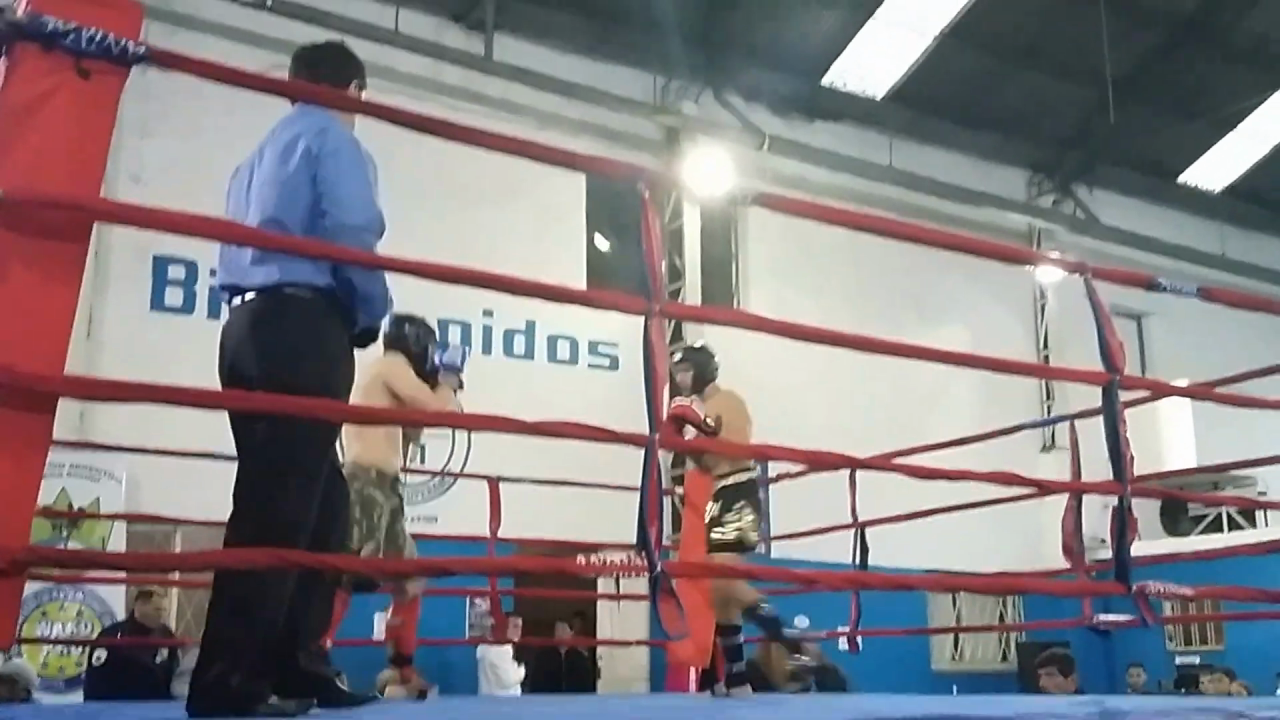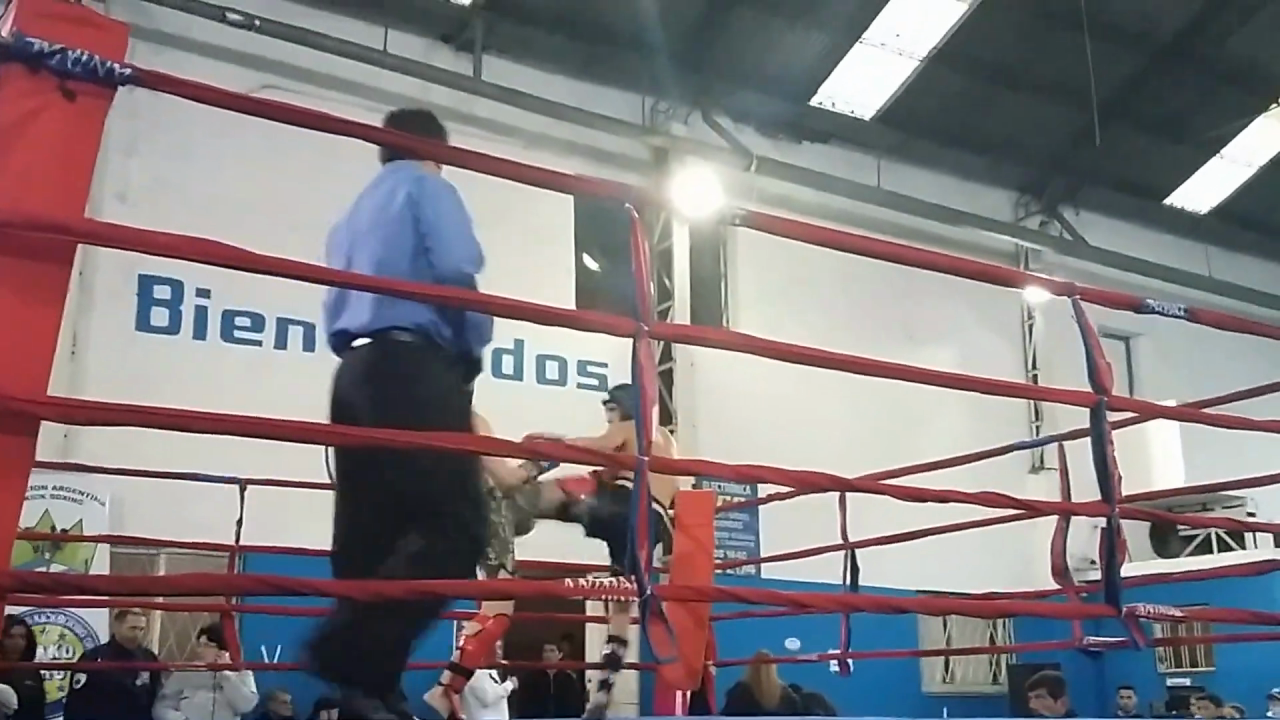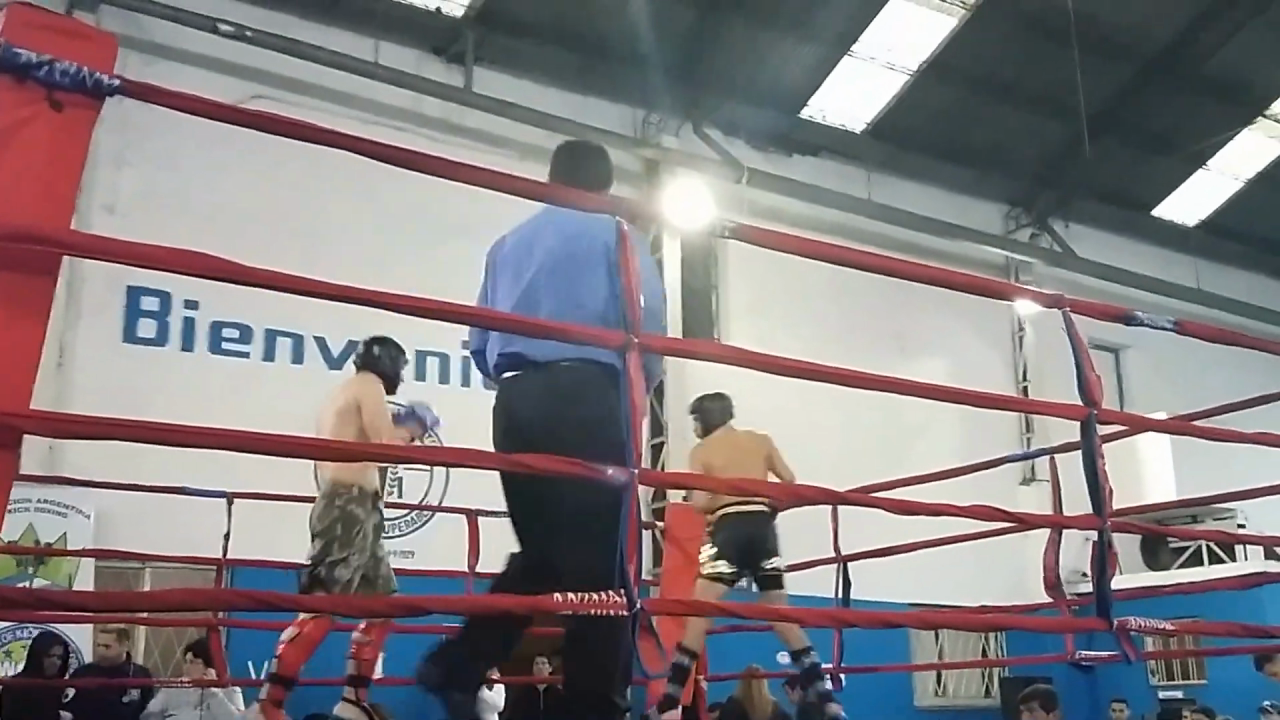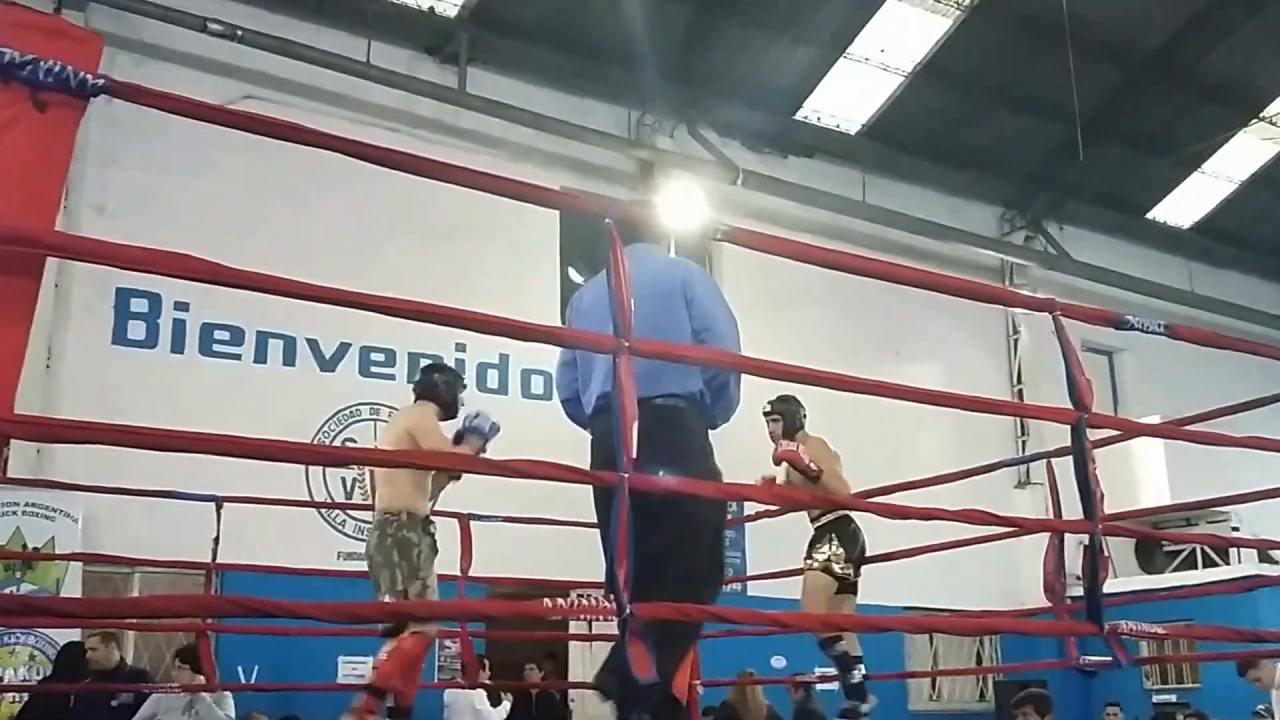
dt=0.7s
person 1, frame 1
left shoulder: (259, 155)
right shoulder: (334, 139)
left elbow: (237, 251)
right elbow: (350, 234)
right wrist: (369, 314)
left hip: (250, 326)
right hip: (303, 327)
left knee: (315, 502)
right knee: (281, 508)
person 1, frame 2
left shoulder: (351, 217)
right shoulder: (428, 190)
left elbow: (336, 310)
right elbow: (454, 272)
right wrist: (471, 346)
left hip: (357, 375)
right hip: (413, 368)
left knee: (372, 542)
right knee: (455, 529)
right ankle: (352, 653)
person 1, frame 3
left shoulder: (510, 243)
right shoulder: (611, 232)
left elbow: (480, 338)
right elbow: (645, 320)
left hip: (516, 399)
right hip: (584, 398)
left knee: (539, 557)
right knee: (597, 566)
person 1, frame 4
left shoulder: (586, 295)
right shoulder: (683, 275)
left elbow: (569, 387)
right elbow: (722, 351)
right wrist: (709, 416)
left hip: (610, 441)
right hip: (672, 428)
left knee: (638, 584)
right knee: (693, 575)
person 2, frame 1
left shoulder: (382, 379)
right shoulder: (390, 366)
left elbow: (403, 443)
right elbow: (438, 408)
right wrist: (451, 376)
left hip: (384, 489)
right hip: (368, 485)
left knee: (409, 586)
right knee: (344, 580)
left ankle: (403, 674)
person 2, frame 2
right shoulder: (469, 423)
right elbow: (506, 478)
right wrist: (537, 465)
right hip: (484, 510)
right knee: (498, 602)
right ankle: (448, 690)
person 2, frame 3
left shoulder: (347, 395)
right shoulder: (369, 387)
right elbow: (386, 443)
left wrist: (400, 426)
right wrist: (415, 426)
left hip: (358, 509)
right hip: (348, 505)
person 2, frame 4
left shoulder: (410, 422)
right shoulder: (419, 417)
left elbow: (430, 489)
right elbow: (454, 465)
left wrist: (463, 444)
right wrist: (476, 436)
left hip: (406, 533)
right hip: (400, 531)
left knee: (421, 629)
right knee: (420, 628)
person 3, frame 1
left shoulder: (724, 402)
right shoulder: (703, 407)
left elbow: (739, 450)
left wrist: (703, 427)
right wrist: (685, 437)
left hip: (743, 496)
right hip: (723, 501)
left knee: (725, 581)
right knee: (721, 591)
left ankle: (793, 650)
right ankle: (734, 681)
person 3, frame 2
left shoulder: (628, 428)
right shoulder: (665, 440)
left elbow: (588, 446)
left wrist: (542, 441)
left hip: (622, 506)
right hip: (654, 526)
left knee: (547, 495)
right knee: (621, 611)
right ankle: (602, 692)
person 3, frame 3
left shoulder: (702, 450)
right shoulder: (761, 441)
left elbow: (700, 502)
right elbow: (791, 483)
left hip: (728, 528)
right hip: (763, 528)
left knee: (697, 615)
right knee: (782, 618)
person 3, frame 4
left shoulder: (814, 447)
right shoulder: (794, 451)
left elbow: (844, 493)
left wrist: (810, 470)
left hip: (836, 532)
right hip: (830, 534)
left knee: (812, 612)
left ankle: (858, 692)
